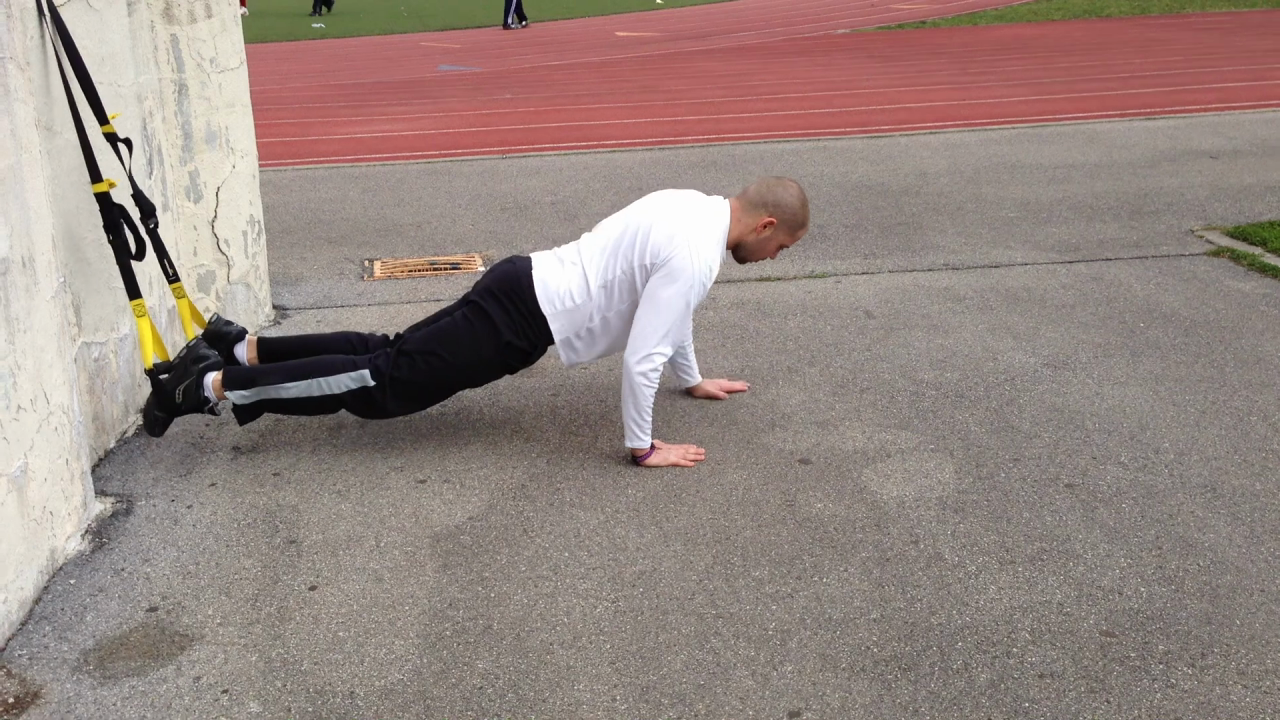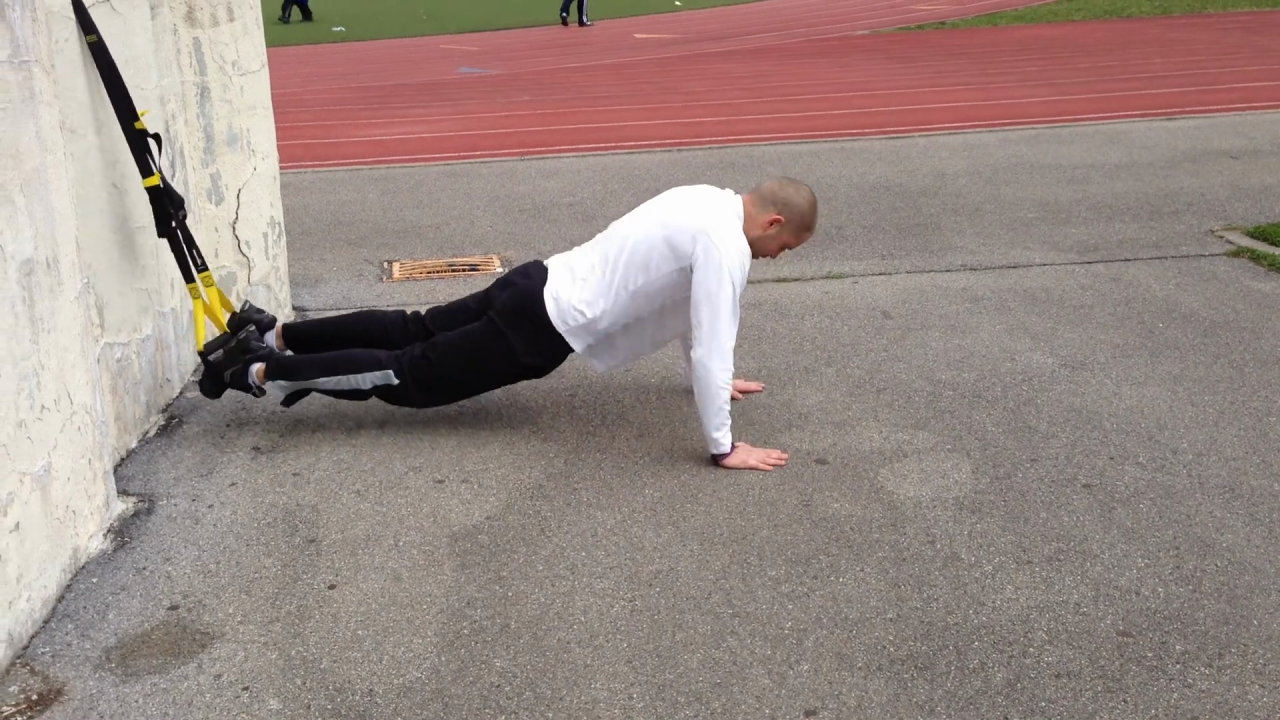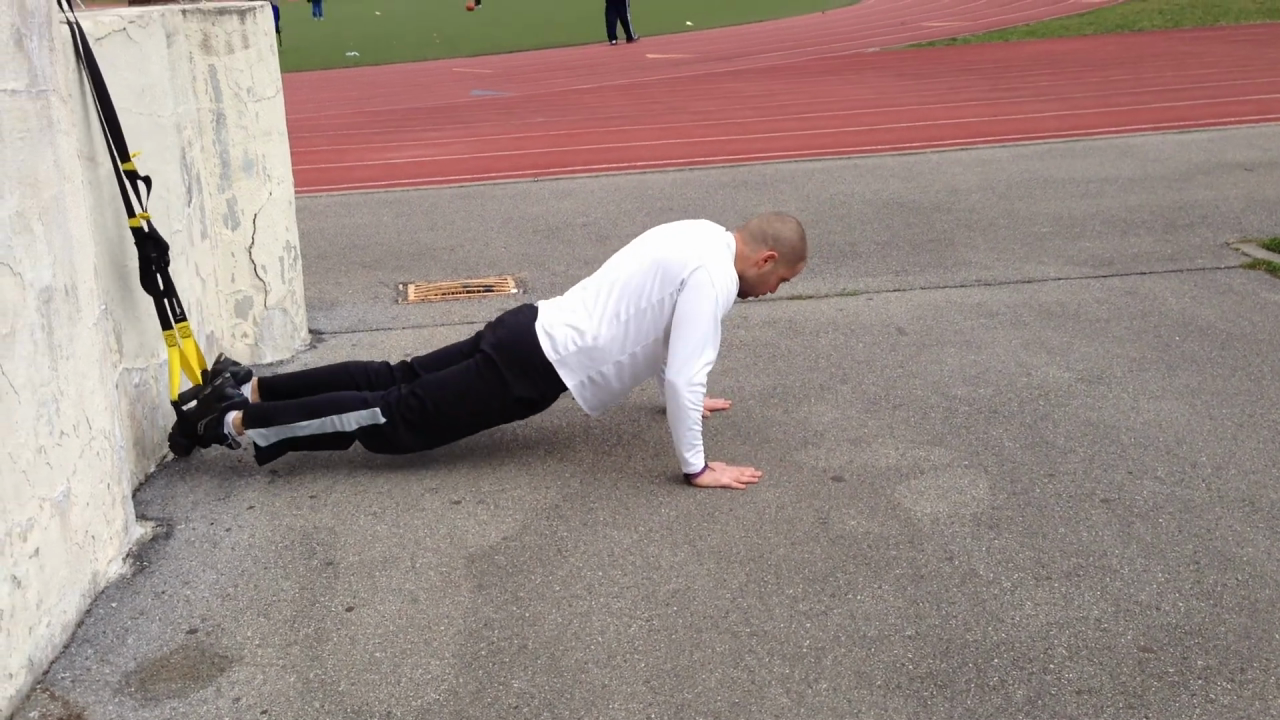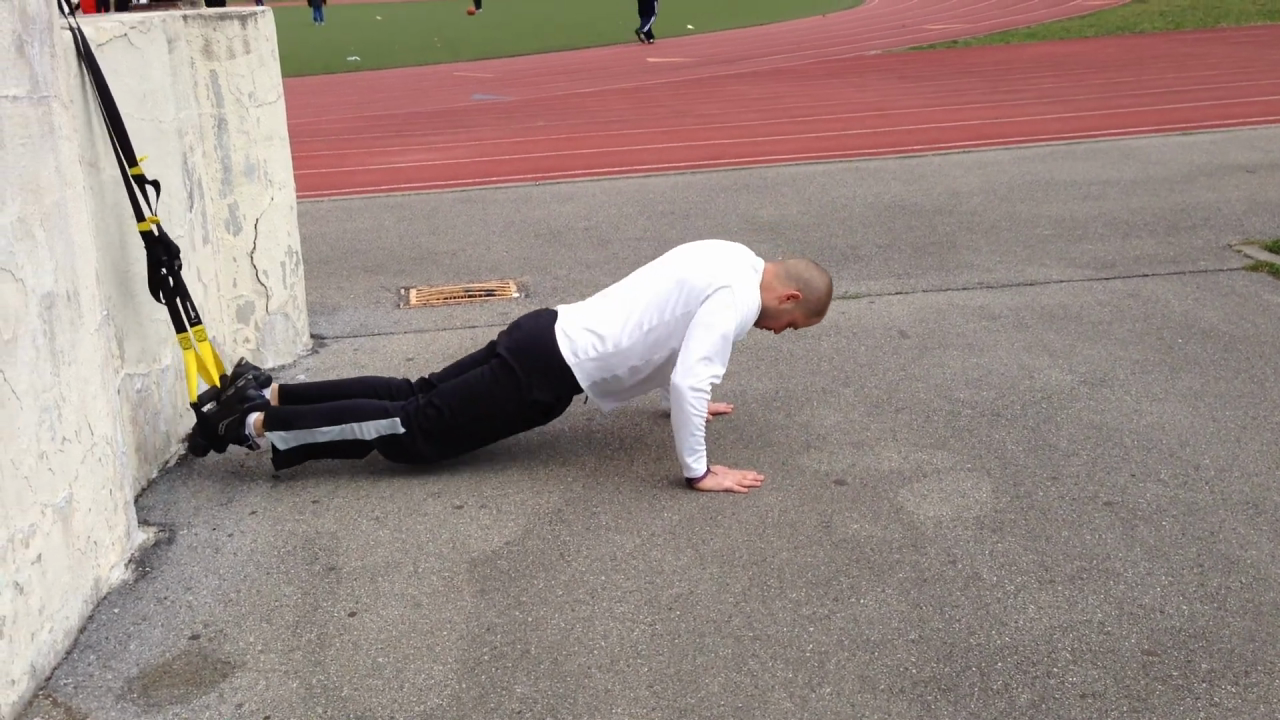
dt=1s
person 1, frame 1
left shoulder: (694, 205)
right shoulder: (697, 258)
right elbow: (643, 357)
left wrist: (696, 379)
right wrist: (643, 447)
left hip: (523, 283)
right hip: (524, 319)
left knee: (387, 353)
right knee: (382, 383)
left ankle: (244, 347)
right ankle: (211, 385)
person 1, frame 2
left shoulder: (707, 200)
right shoulder: (726, 248)
right elbow: (713, 350)
left wrist: (712, 377)
right wrist: (724, 447)
left hip: (538, 285)
right hip: (543, 331)
left knee: (411, 334)
right knee: (407, 375)
left ankle: (270, 332)
right ankle: (261, 371)
person 1, frame 3
left shoulder: (701, 236)
right shoulder: (715, 275)
right elbow: (684, 375)
left wrist: (684, 396)
right wrist: (697, 467)
left hip: (532, 331)
right hip: (536, 366)
left knee: (395, 383)
right knee: (395, 419)
left ankle: (246, 386)
right ankle: (237, 421)
person 1, frame 4
left shoulder: (727, 257)
right shoulder: (741, 296)
right elbow: (689, 380)
left wrist: (686, 400)
right wrist: (699, 470)
left hip: (548, 337)
right hip: (552, 370)
left knee: (418, 397)
right knee: (414, 428)
left ankle: (268, 392)
right ankle: (260, 422)
